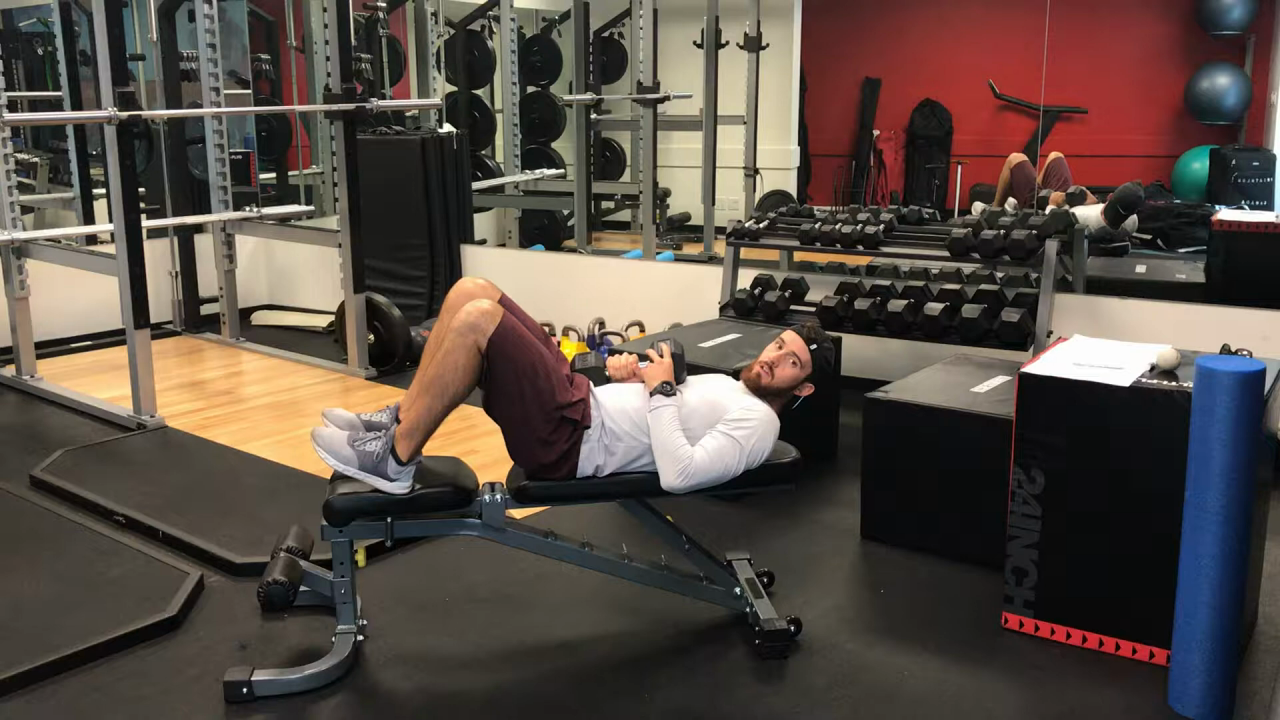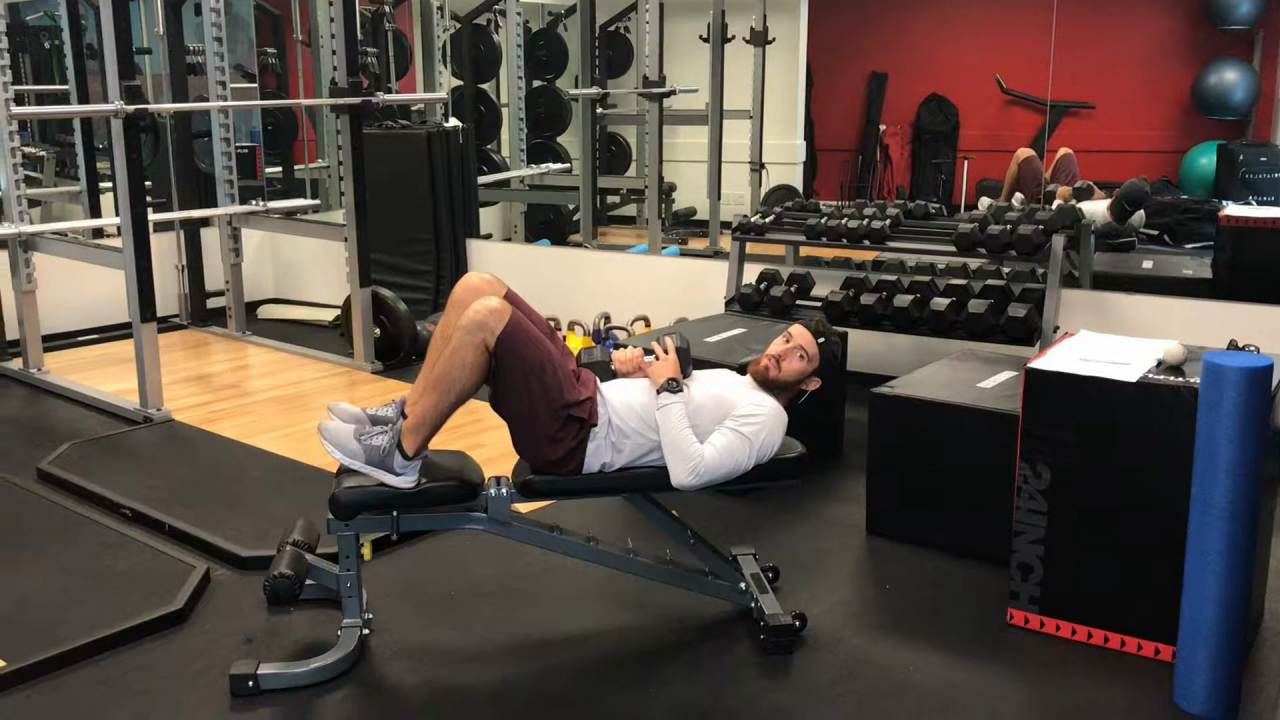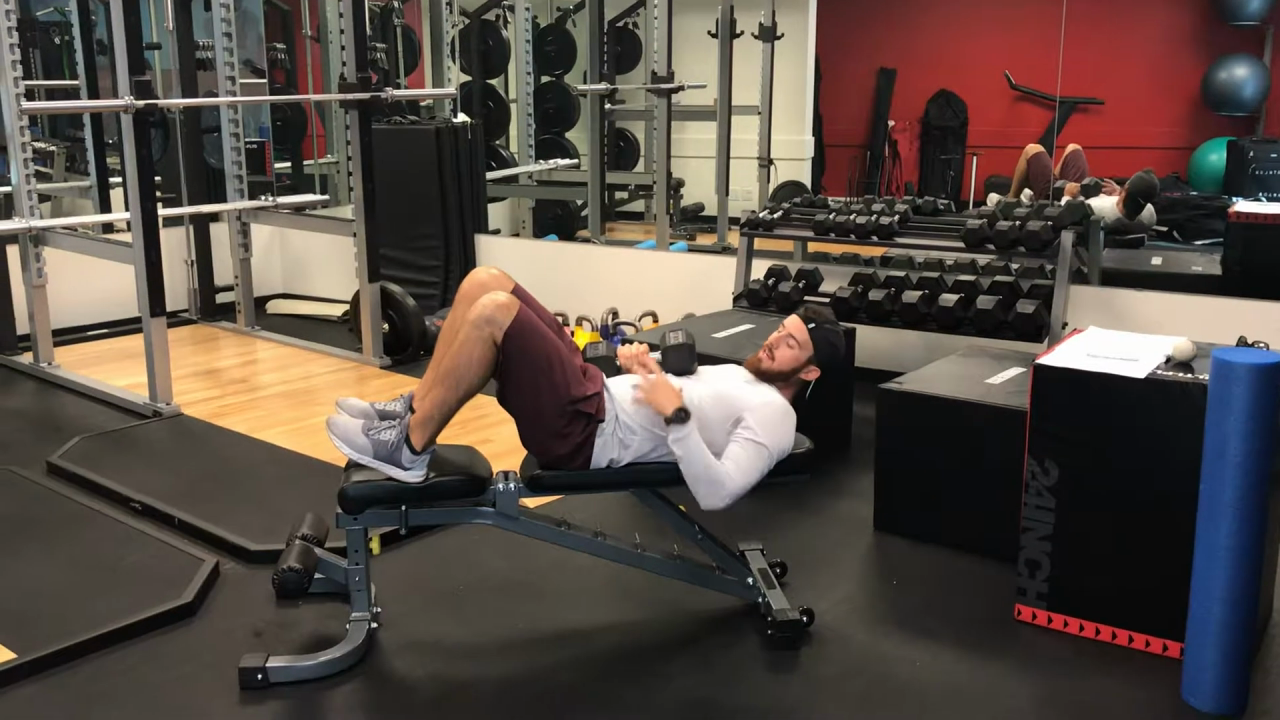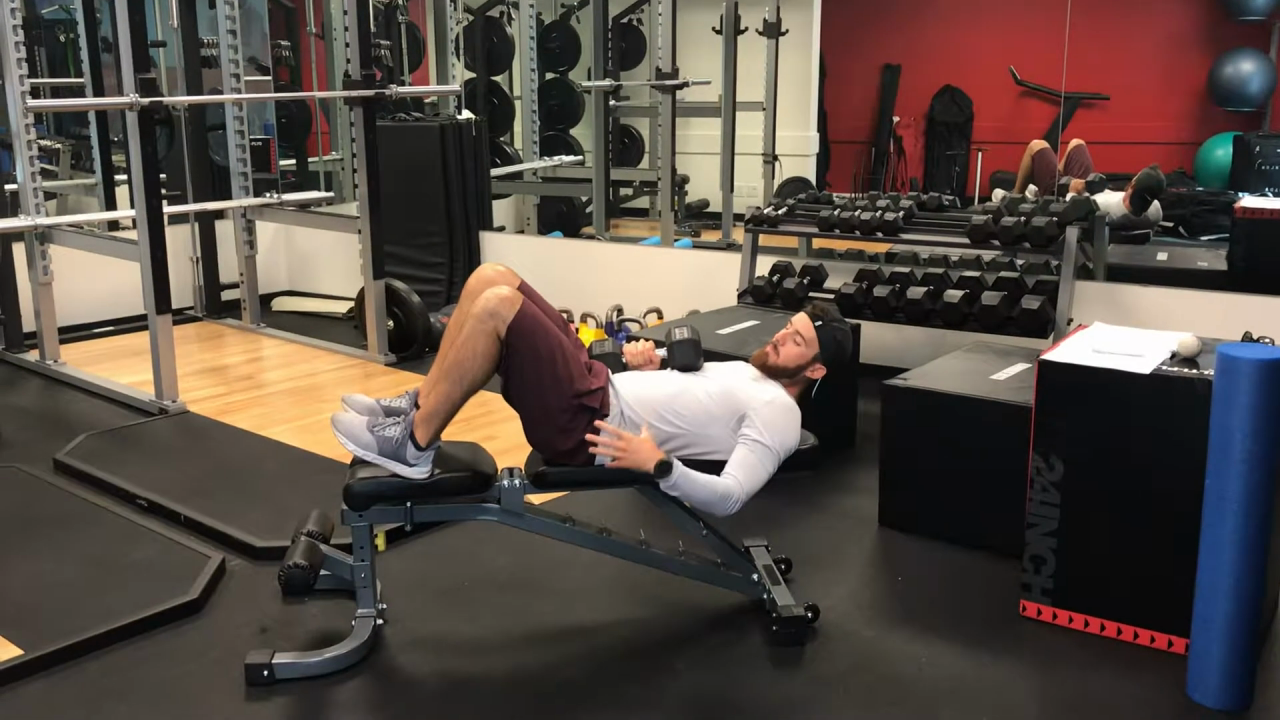
dt=0.4s
person 1, frame 1
left shoulder: (757, 423)
right shoulder: (725, 387)
left elbow: (679, 475)
left wrist: (662, 391)
right wrist: (632, 372)
left hip: (569, 442)
right hip: (582, 403)
left knee: (478, 318)
right knee: (473, 290)
left ankle: (394, 457)
right ankle: (400, 420)
person 1, frame 2
left shoulder: (765, 419)
right shoulder: (731, 382)
left elbow: (689, 473)
left wrist: (669, 388)
right wrist: (638, 367)
left hip: (576, 437)
right hip: (586, 399)
left knee: (487, 318)
right knee: (478, 287)
left ankle: (401, 453)
right ankle: (406, 414)
person 1, frame 3
left shoulder: (771, 415)
right shoulder: (739, 377)
left elbow: (717, 492)
left wrist: (677, 414)
right wrist: (645, 364)
left hip: (585, 433)
right hip: (594, 397)
left knee: (494, 312)
right knee: (486, 282)
left ankle: (408, 447)
right ankle: (413, 409)
person 1, frame 4
left shoulder: (776, 414)
right shoulder: (746, 374)
left elbow: (729, 497)
left wrist: (660, 465)
right wrist: (649, 362)
left hip: (589, 425)
right hip: (600, 391)
left knee: (498, 305)
right knee: (492, 278)
left ankle: (413, 443)
right ankle: (419, 406)
